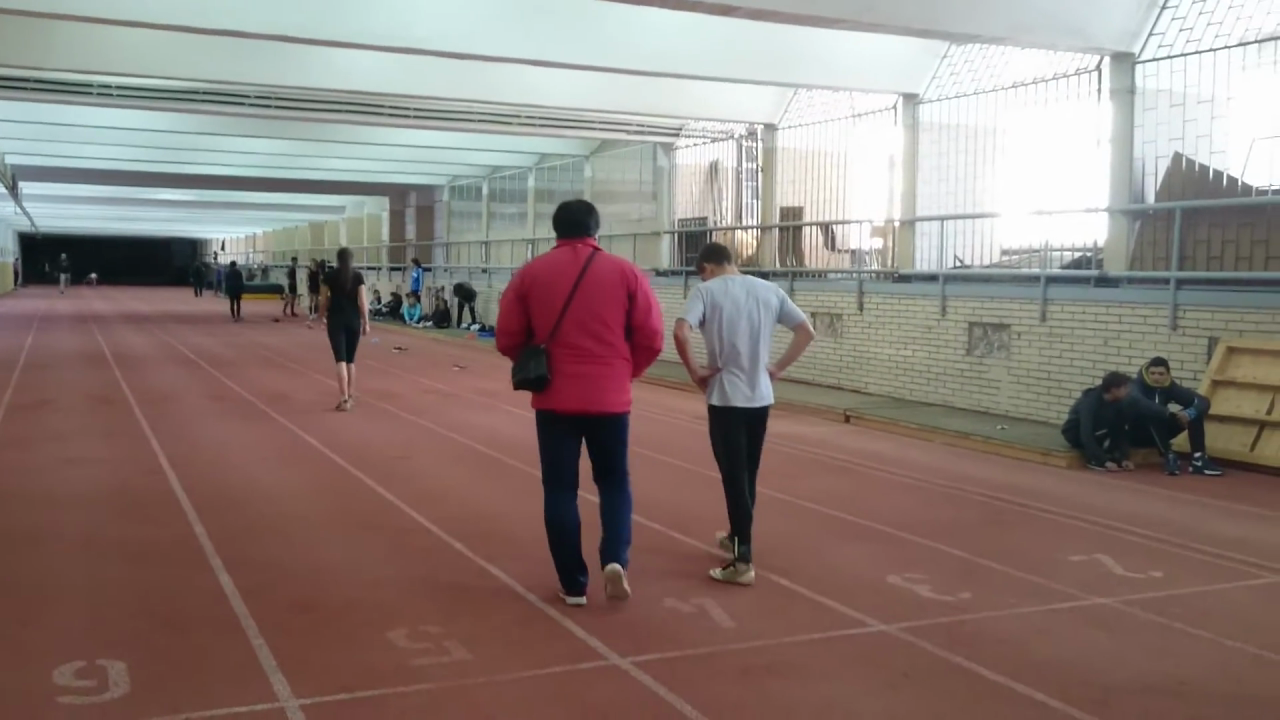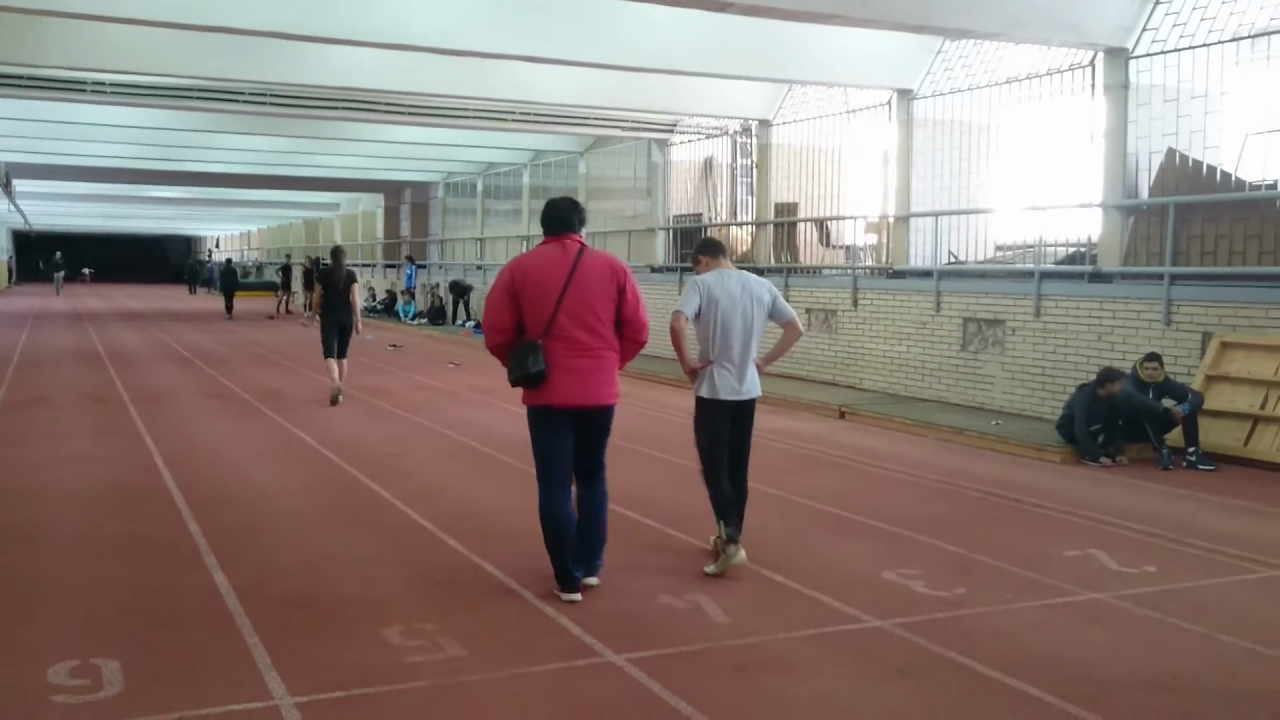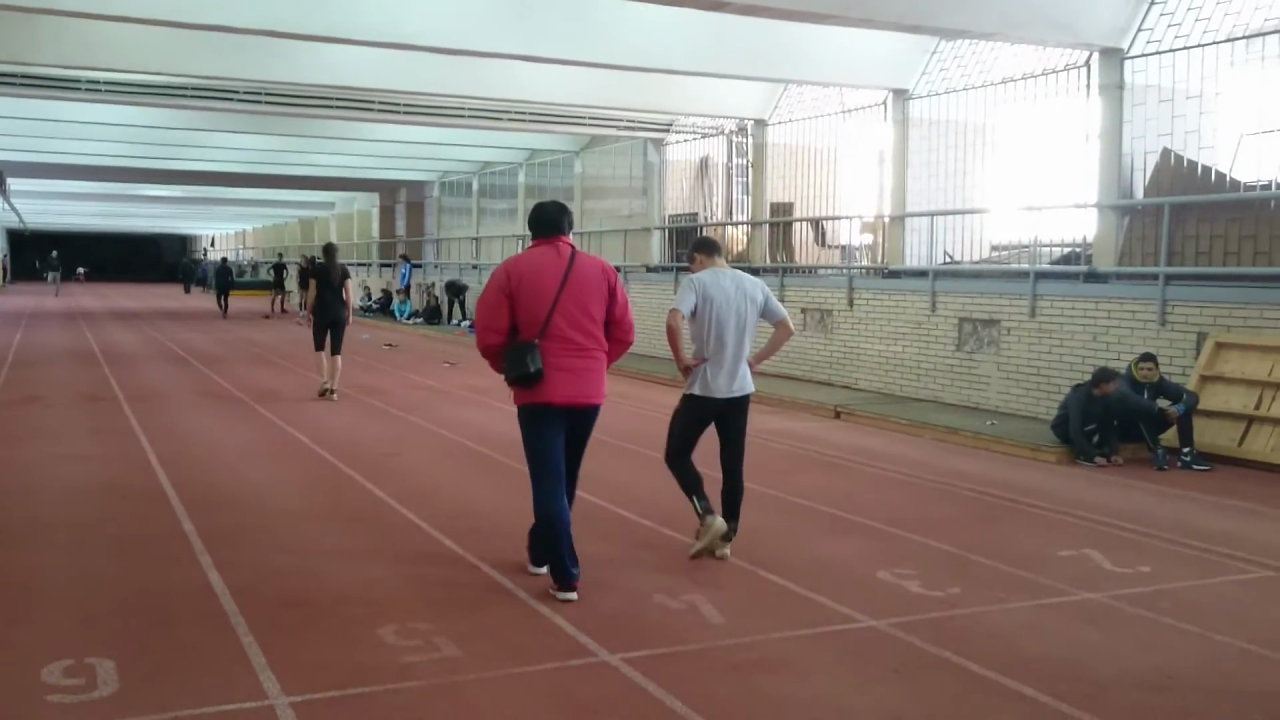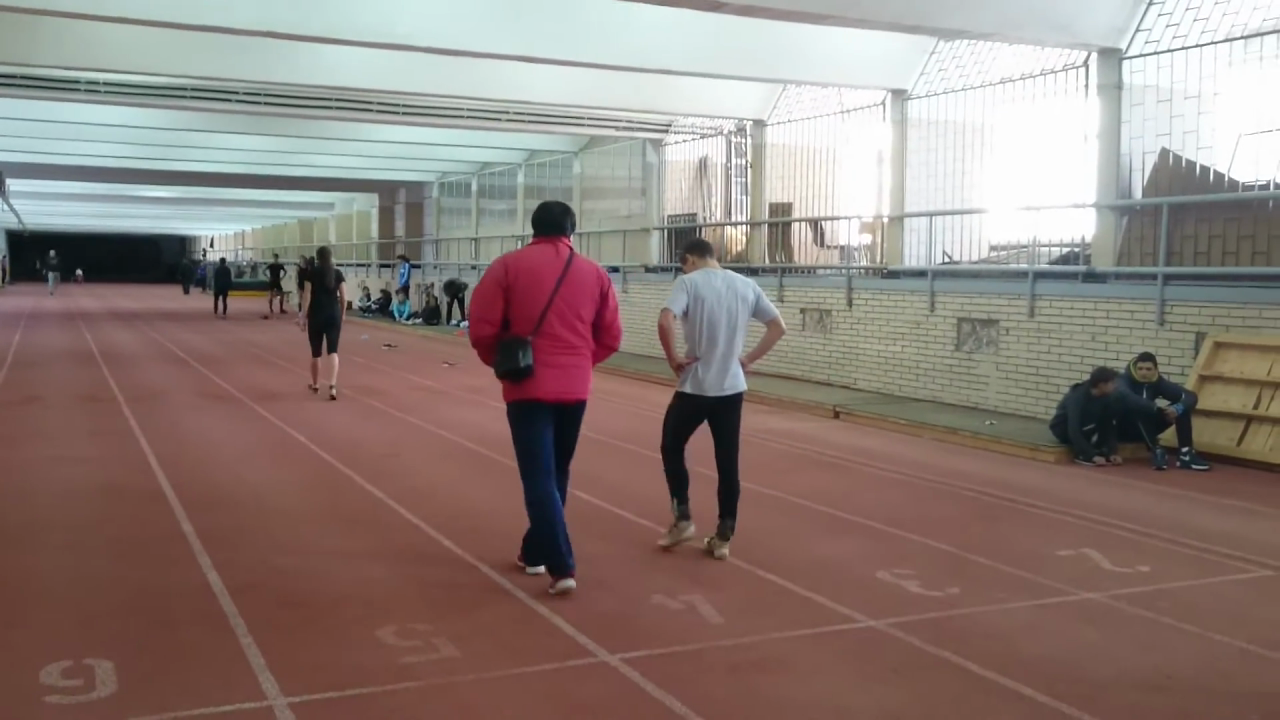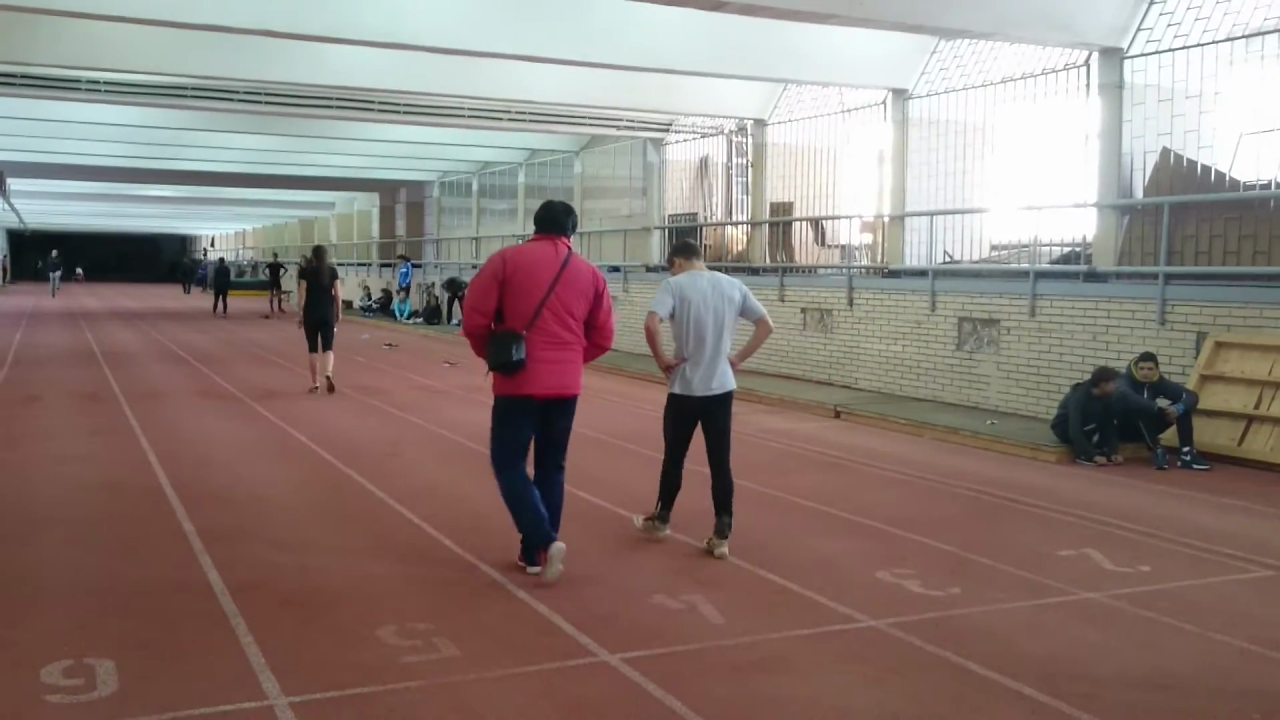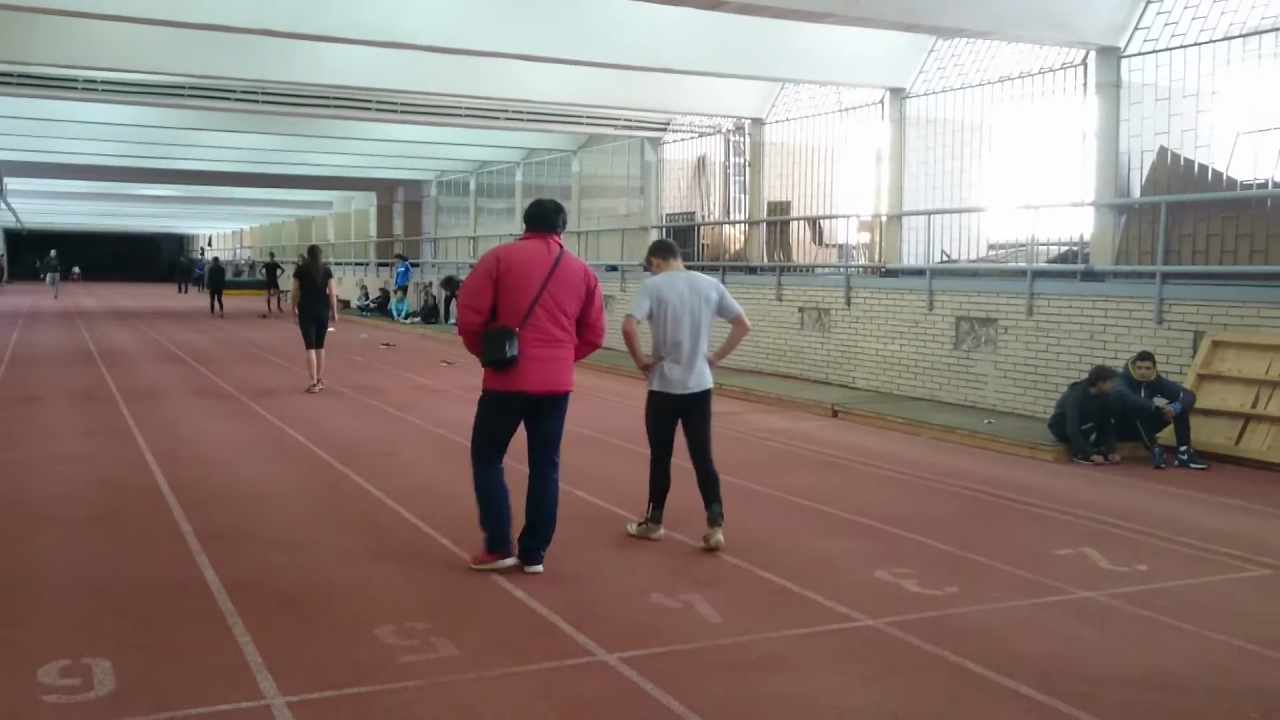
dt=0.2s
person 1, frame 1
left shoulder: (530, 273)
right shoulder: (625, 272)
left elbow: (508, 339)
right elbow: (651, 339)
left hip: (554, 398)
right hip: (610, 398)
left knee: (560, 491)
right knee: (615, 484)
left ankle: (573, 584)
right ankle: (615, 560)
person 1, frame 2
left shoulder: (518, 269)
right shoulder: (613, 267)
left elbow: (497, 336)
right elbow: (637, 332)
left wrist: (523, 367)
left hip: (548, 392)
right hip: (600, 391)
left knee: (555, 485)
right knee: (592, 478)
left ankle: (569, 579)
right ankle: (590, 566)
person 1, frame 3
left shoulder: (512, 270)
right shoulder: (601, 270)
left elbow: (489, 337)
right elbow: (623, 334)
left wrist: (511, 370)
left hip: (539, 391)
right hip: (589, 391)
left knee: (549, 482)
right knee: (565, 477)
left ankle: (565, 577)
right ankle: (542, 553)
person 1, frame 4
left shoulder: (509, 265)
right shoulder: (595, 273)
left elbow: (481, 328)
right elbow: (610, 338)
left wrist: (500, 362)
left hip: (528, 387)
right hip: (575, 389)
left knee: (538, 477)
right knee: (556, 473)
left ankle: (561, 567)
right ankle: (535, 553)
person 1, frame 5
left shoulder: (507, 259)
right shoulder: (591, 274)
left elbow: (474, 319)
right elbow: (602, 338)
left wrist: (492, 354)
left hip: (517, 382)
right hip: (566, 385)
left knee: (509, 466)
right knee: (551, 468)
left ankle: (545, 541)
right ankle: (538, 552)
person 1, frame 6
left shoulder: (500, 257)
right shoulder: (582, 271)
left elbow: (469, 317)
right elbow: (593, 335)
left wrist: (485, 352)
left hip: (507, 379)
right hip: (557, 381)
left knee: (486, 458)
right knee: (545, 466)
left ankle: (499, 548)
right ankle: (533, 552)
person 2, frame 1
left shoulder: (706, 291)
right shoulder: (769, 290)
left elbow: (681, 332)
right elbow: (807, 332)
left wrist: (694, 370)
right wrist: (778, 367)
left hip: (725, 399)
right hip: (760, 397)
left knee: (734, 479)
right knee: (747, 475)
left ankle: (742, 562)
right ankle: (736, 538)
person 2, frame 2
left shoulder: (701, 283)
right shoulder: (762, 285)
left elbow: (677, 324)
right elbow: (796, 328)
left wrist: (686, 362)
right wrist: (765, 361)
left hip: (712, 391)
right hip: (747, 391)
left knee: (714, 470)
right knee: (738, 469)
left ankle: (732, 544)
right ankle: (729, 537)
person 2, frame 3
left shoulder: (697, 282)
right shoulder: (755, 285)
left elbow: (674, 322)
right elbow: (787, 328)
left wrist: (681, 359)
right wrist: (756, 359)
left hip: (703, 388)
right hip: (740, 389)
left knee: (677, 454)
right knee: (733, 465)
left ankle: (709, 518)
right ankle: (724, 538)
person 2, frame 4
left shoulder: (688, 282)
right shoulder: (747, 285)
left elbow: (665, 321)
right elbow: (778, 327)
left wrist: (674, 358)
right wrist: (749, 358)
left hip: (695, 386)
right hip: (732, 388)
left knee: (672, 450)
right knee: (728, 464)
left ankle: (683, 521)
right ankle: (723, 537)
person 2, frame 5
left shoulder: (674, 285)
right shoulder: (733, 285)
left elbow: (651, 325)
right elbow: (766, 325)
left wrist: (662, 360)
right wrist: (739, 357)
left hip: (685, 387)
right hip: (722, 387)
left knee: (674, 457)
right knee: (720, 463)
left ankle: (660, 520)
right ankle: (722, 536)
person 2, frame 6
left shoulder: (652, 286)
right shoulder: (710, 284)
left elbow: (629, 326)
right elbow: (743, 324)
left wrist: (640, 359)
right wrist: (717, 356)
left hip: (664, 385)
right hip: (700, 385)
left knee: (661, 456)
right knee: (703, 457)
left ankle: (653, 522)
right ankle: (715, 526)
person 3, frame 1
left shoulder: (330, 275)
right shoulder: (358, 276)
left elbow: (324, 300)
right elbow: (362, 301)
left wrist: (322, 315)
right wrist: (366, 322)
left hip: (336, 321)
right hip: (353, 321)
left knee: (340, 359)
right knee: (350, 359)
left ankle: (344, 399)
right ankle: (349, 396)
person 3, frame 2
left shoulder: (323, 273)
right shoulder: (351, 274)
left elbow: (317, 297)
right elbow: (355, 299)
left wrist: (316, 312)
right wrist: (358, 320)
left hip: (328, 318)
right hip: (346, 318)
left knee: (329, 355)
right knee: (342, 355)
left ankle: (336, 383)
right ankle: (339, 392)
person 3, frame 3
left shoulder: (317, 269)
right shoulder: (343, 270)
left elbow: (313, 293)
right elbow: (349, 295)
left wrist: (309, 312)
right wrist: (349, 314)
left hip: (321, 313)
right hip: (339, 314)
left knee: (319, 349)
right knee: (336, 352)
left ankle: (325, 382)
right ankle: (333, 389)
person 3, frame 4
left shoulder: (312, 272)
right shoulder: (337, 273)
left elbow: (307, 296)
right elbow: (343, 298)
left wrist: (303, 316)
right wrist: (342, 314)
left hip: (316, 316)
right hip: (334, 315)
left knee: (316, 352)
right knee: (333, 351)
left ankle: (315, 385)
right ankle: (332, 386)
person 3, frame 5
left shoulder: (306, 271)
right shoulder: (332, 271)
left elbow: (302, 295)
right elbow: (338, 294)
left wrist: (300, 315)
right wrist: (338, 312)
left hip: (311, 313)
right hip: (328, 313)
left knee: (313, 349)
right knee: (328, 348)
left ankle: (315, 385)
right ankle: (328, 374)
person 3, frame 6
left shoulder: (300, 270)
right shoulder: (326, 270)
left elbow: (295, 293)
right elbow: (332, 293)
left wrist: (294, 309)
right wrist: (334, 312)
left hip: (306, 311)
right hip: (323, 311)
left knee: (310, 346)
right knee: (320, 345)
left ankle: (313, 382)
right ankle: (320, 380)
